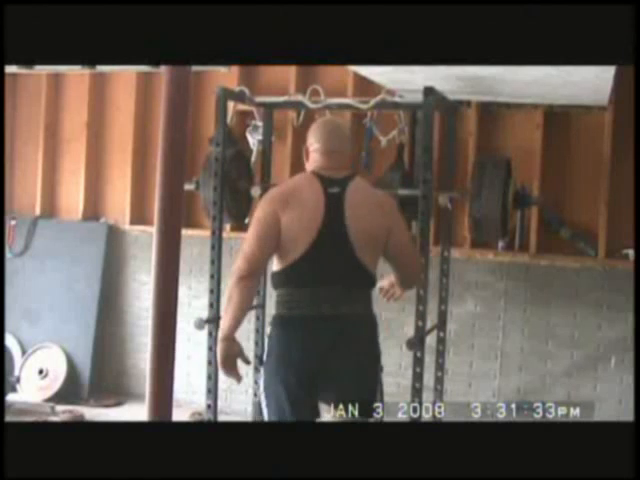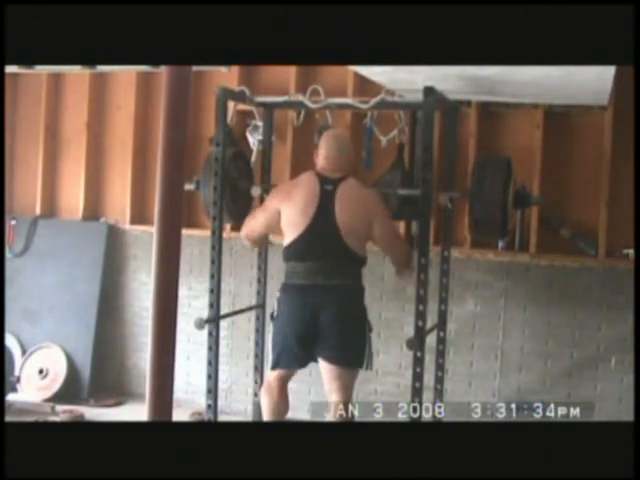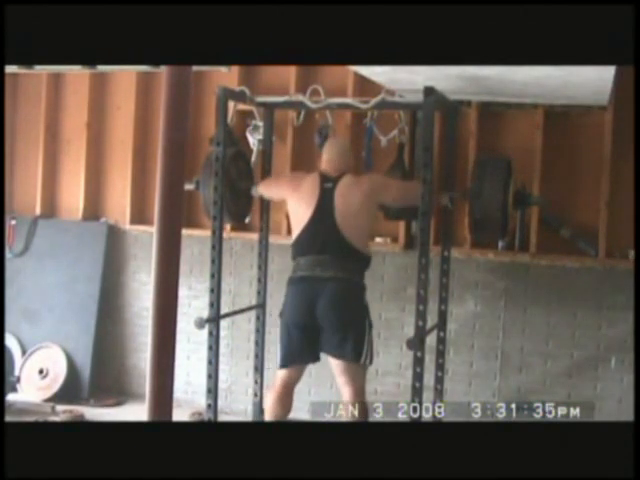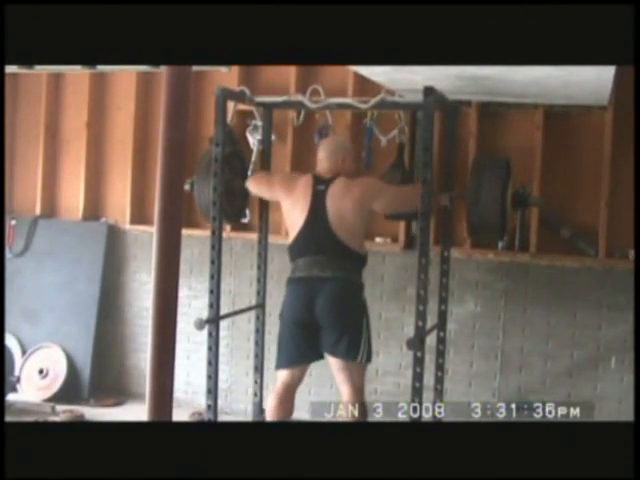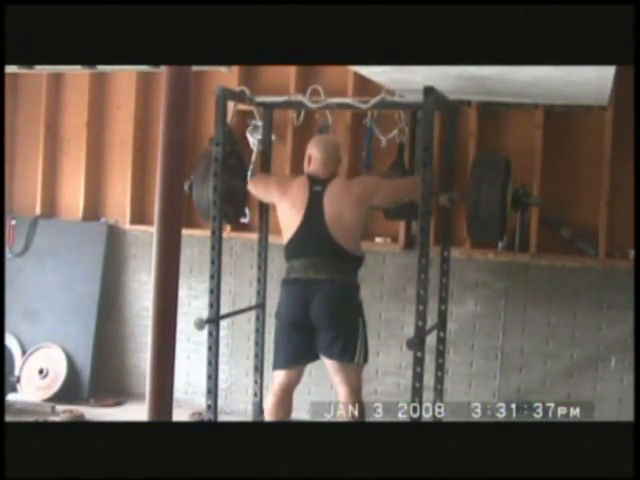
dt=1s
person 1, frame 1
left shoulder: (282, 199)
right shoulder: (380, 205)
left elbow: (245, 273)
right elbow: (412, 272)
left wrist: (227, 334)
right wrist: (396, 283)
left hip: (293, 334)
right hip: (353, 335)
left knee: (285, 416)
person 1, frame 2
left shoulder: (289, 191)
right shoulder: (366, 199)
left elbow: (248, 233)
right elbow: (399, 253)
left wrist: (259, 240)
right wrist: (404, 265)
left hip: (296, 298)
right hip: (342, 302)
left knee: (277, 377)
right knee: (339, 398)
person 1, frame 3
left shoulder: (298, 184)
right shoulder: (368, 187)
left elbow: (262, 187)
right elbow: (417, 192)
right wrist: (416, 191)
left hip: (300, 291)
right hip: (342, 294)
left knee: (284, 379)
right knee: (351, 389)
person 1, frame 4
left shoulder: (291, 187)
right shoulder: (361, 190)
left elbow: (253, 182)
right elbow: (415, 199)
right wrist: (419, 191)
left hip: (299, 293)
right hip: (341, 294)
left knee: (285, 381)
right knee: (351, 387)
person 1, frame 5
left shoulder: (286, 189)
right shoulder: (359, 191)
left elbow: (253, 183)
right elbow: (415, 188)
left hip: (294, 294)
right hip: (338, 295)
left knee: (282, 382)
right knee: (348, 387)
